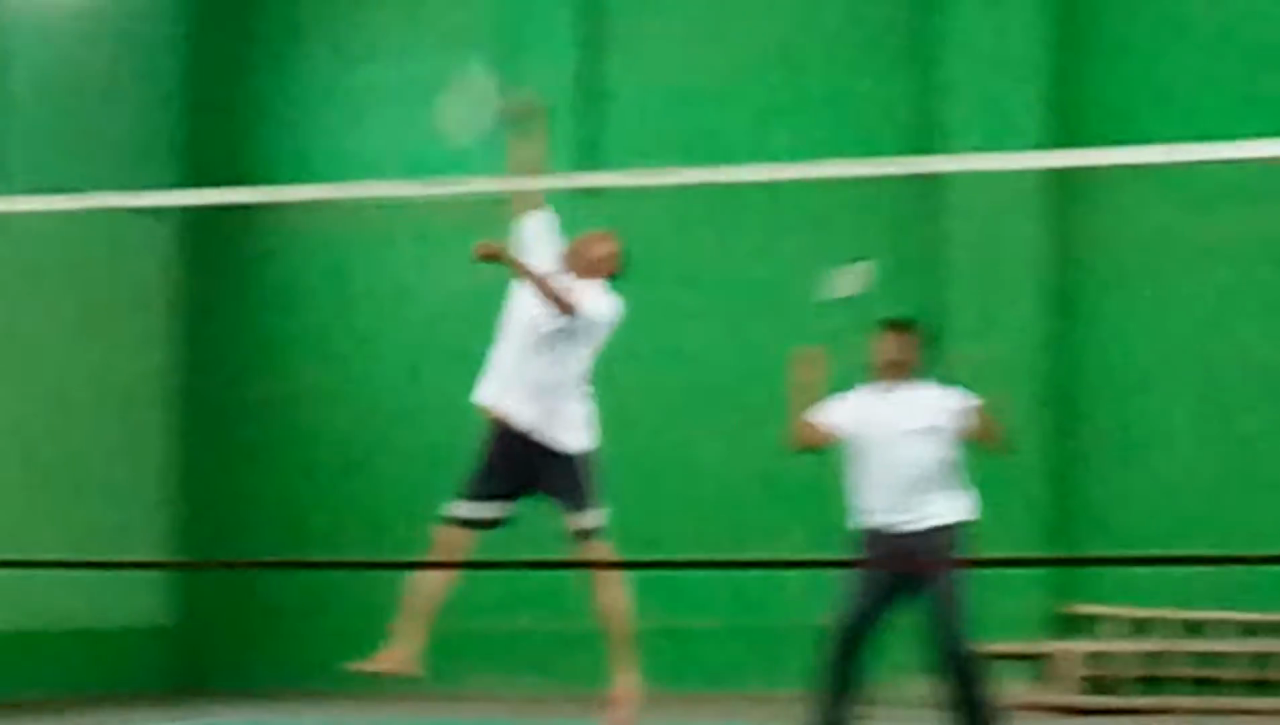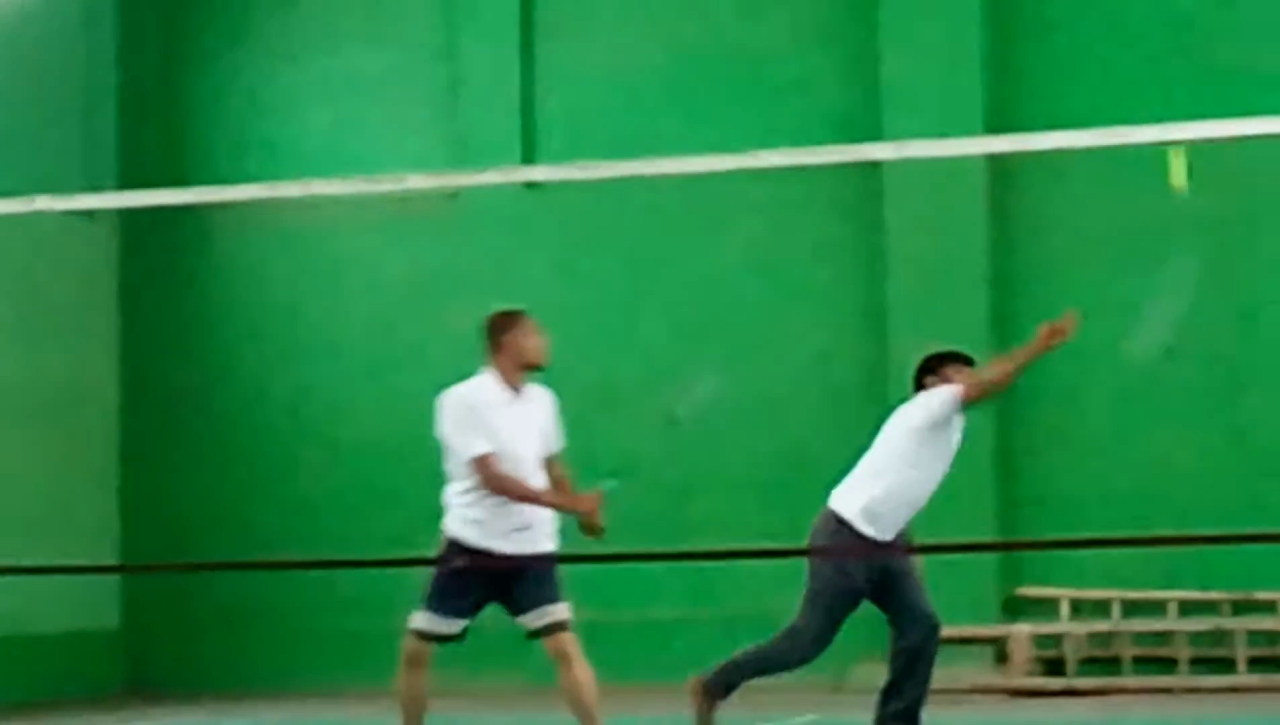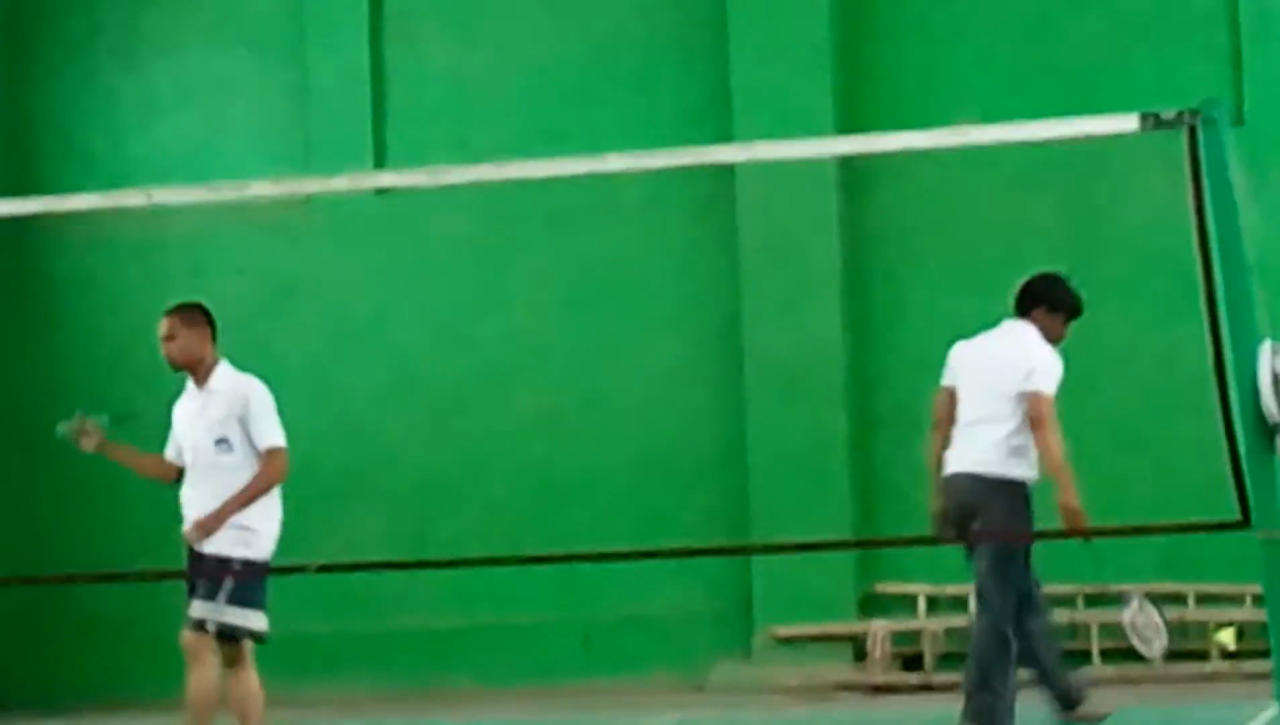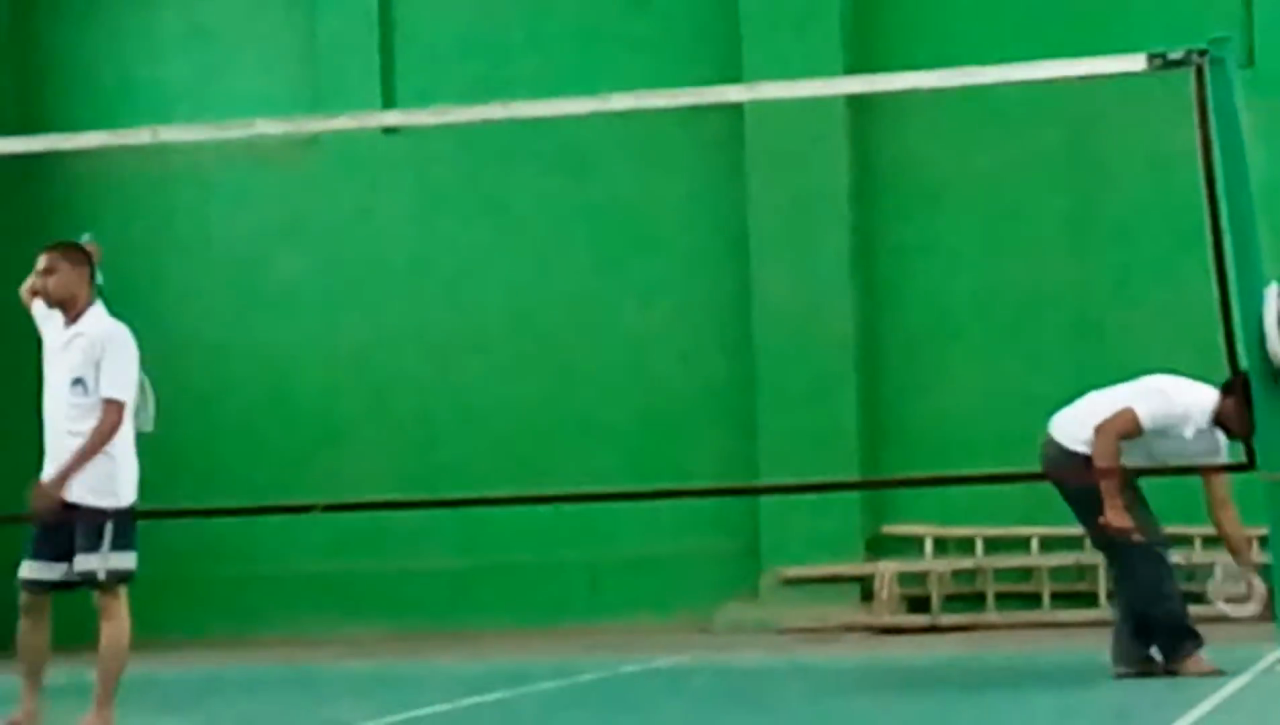
dt=0.7s
person 1, frame 1
left shoulder: (600, 305)
right shoulder: (541, 255)
left elbow: (567, 306)
right elbow: (528, 191)
left wrist: (512, 263)
right wrist: (531, 124)
left hip: (562, 441)
right hip: (509, 432)
left knee: (600, 557)
right knee: (449, 541)
right ankle: (404, 649)
person 1, frame 2
left shoulder: (544, 402)
right shoulder: (461, 400)
right elbow: (492, 478)
left wrist: (581, 511)
right wrist: (569, 504)
left hip: (530, 549)
right hip: (471, 544)
left knee: (565, 647)
right knee: (415, 650)
person 1, frame 3
left shoulder: (247, 391)
right shoulder: (183, 403)
left elbow: (276, 466)
right elbow: (169, 471)
left wrist: (220, 514)
right wrist: (103, 445)
left hip: (237, 543)
right hip: (206, 544)
left knee: (196, 643)
right knee: (233, 652)
person 1, frame 4
left shoulder: (111, 336)
right shoulder: (54, 327)
left elbow: (112, 418)
right elbow: (27, 292)
left wrist: (61, 478)
right wrist: (53, 266)
left hip: (101, 493)
right hip: (58, 493)
left knee: (109, 598)
right knee: (30, 599)
person 2, frame 1
left shoulder: (945, 400)
right shoulder: (849, 406)
left elbow: (991, 435)
right elbow: (804, 440)
left wrist: (987, 423)
right wrist: (805, 384)
left hip: (936, 536)
right hip: (882, 540)
left knee: (952, 643)
right knee: (849, 634)
person 2, frame 2
left shoulder: (940, 424)
right shoulder: (933, 406)
right elbow: (981, 386)
right wrist: (1038, 346)
left hip: (879, 542)
right hip: (845, 537)
left knee: (921, 626)
right knee: (809, 639)
right ankle: (714, 686)
person 2, frame 3
left shoulder: (966, 348)
right shoulder: (1040, 355)
left elbow: (940, 425)
right elbow: (1041, 423)
left wrist: (938, 495)
right wrist: (1068, 491)
left hip: (959, 483)
right hip: (997, 485)
left knee: (1021, 603)
right knee: (998, 614)
person 2, frame 4
left shoulder: (1213, 439)
right shoulder: (1177, 401)
left elbow: (1224, 510)
right elbow: (1106, 431)
left wrist: (1248, 571)
right wrist: (1114, 506)
left hip: (1095, 455)
right hip: (1074, 448)
left knee: (1143, 547)
right knee: (1144, 545)
left ankle: (1133, 654)
right ankle: (1181, 650)
